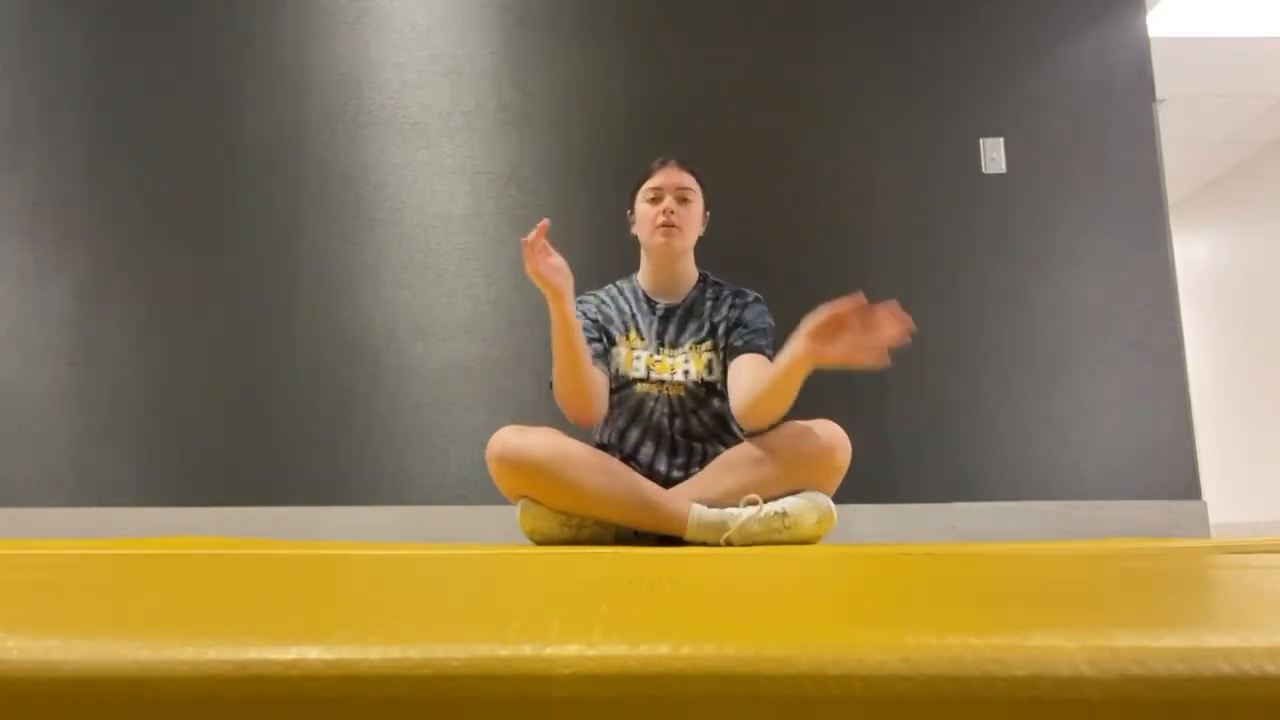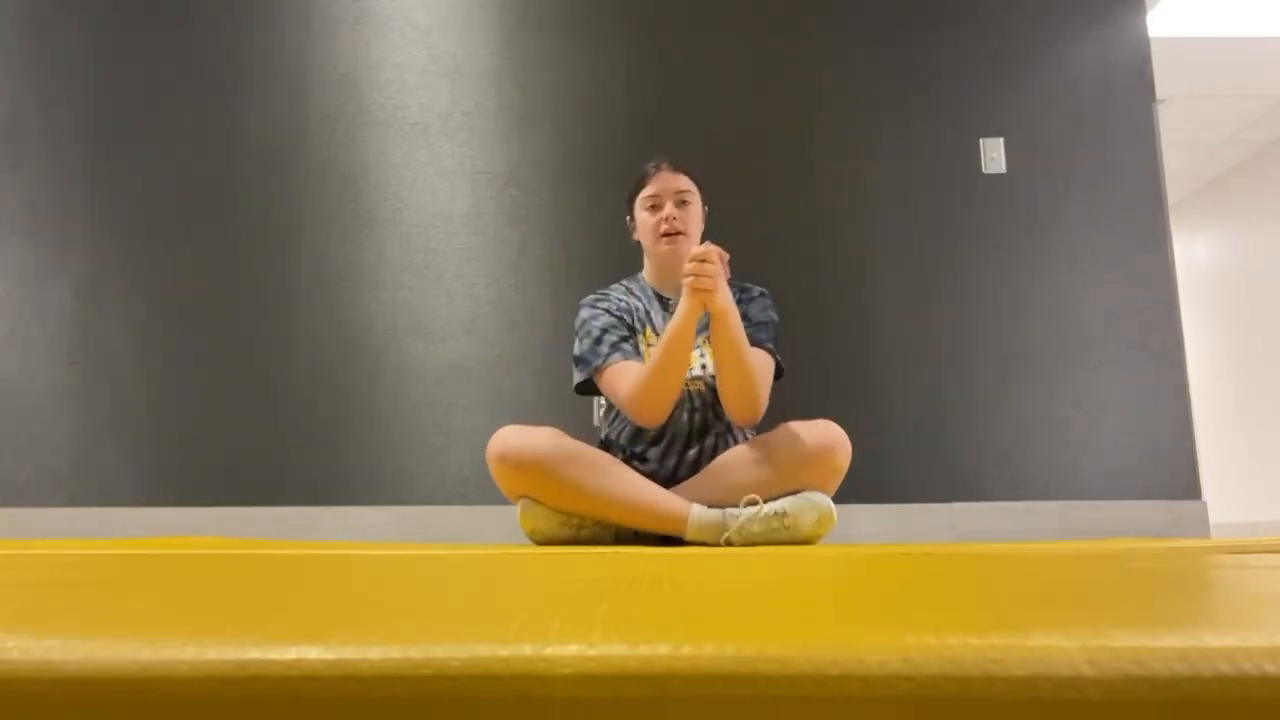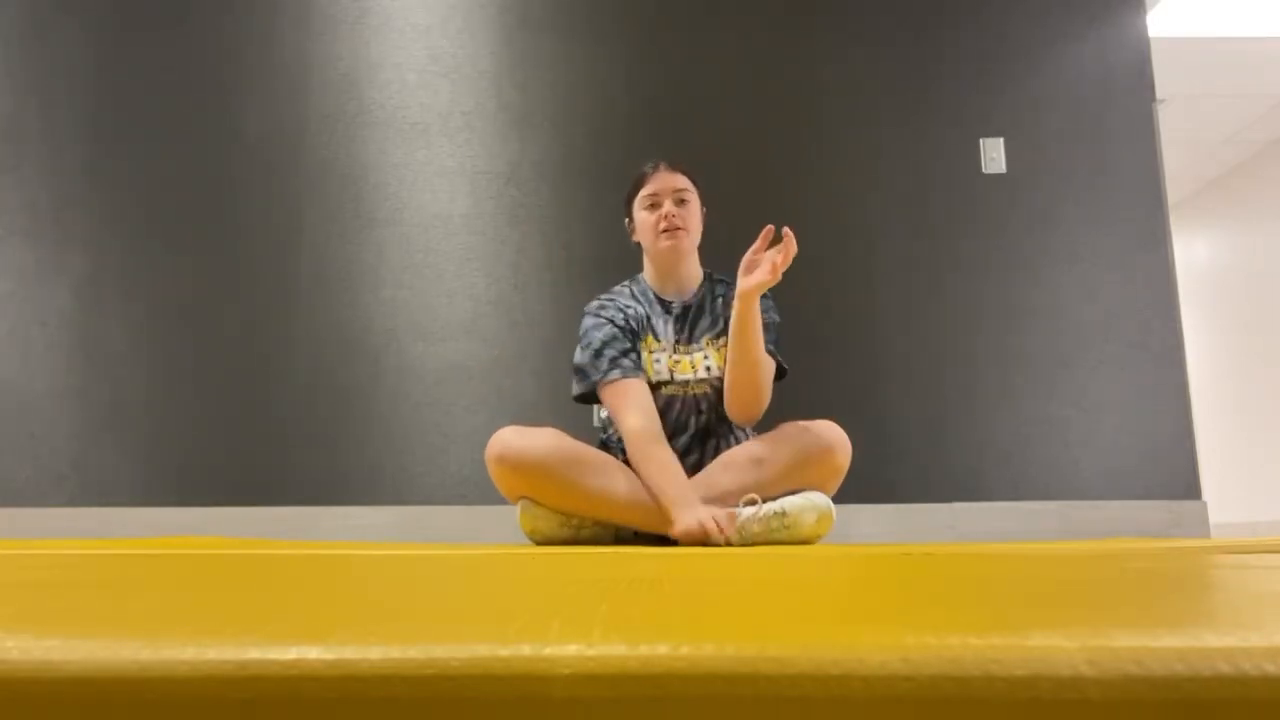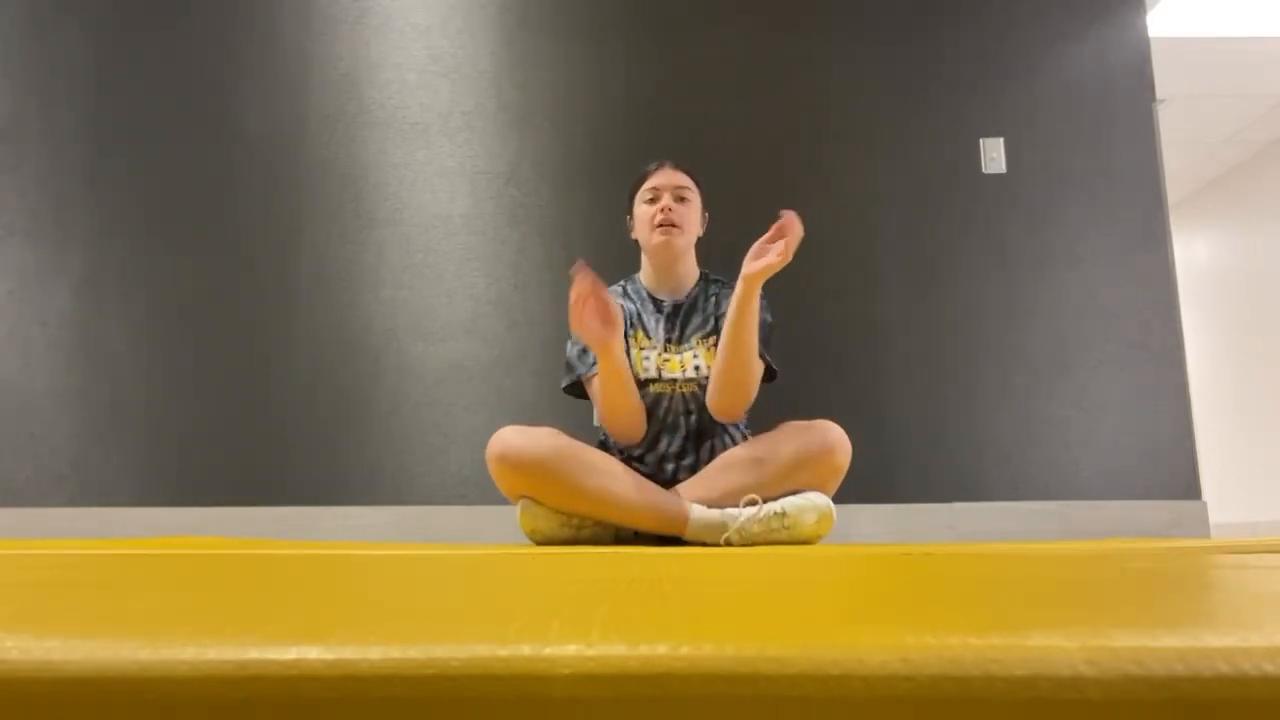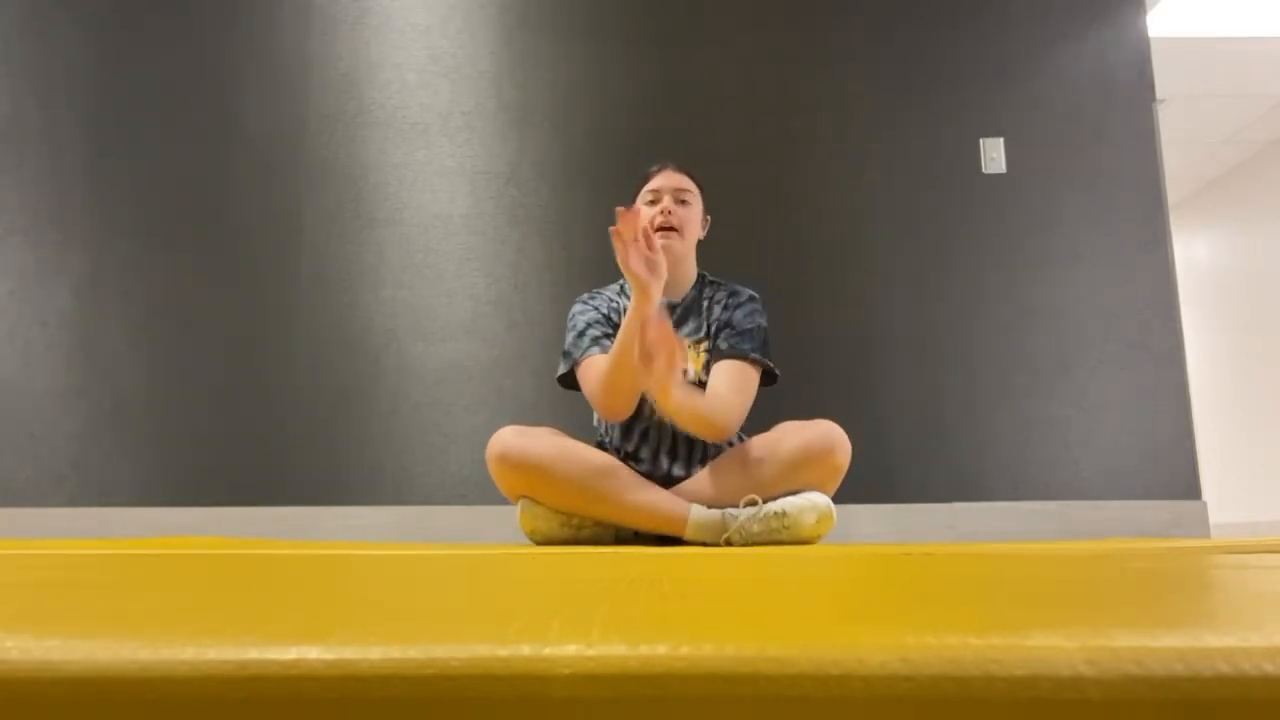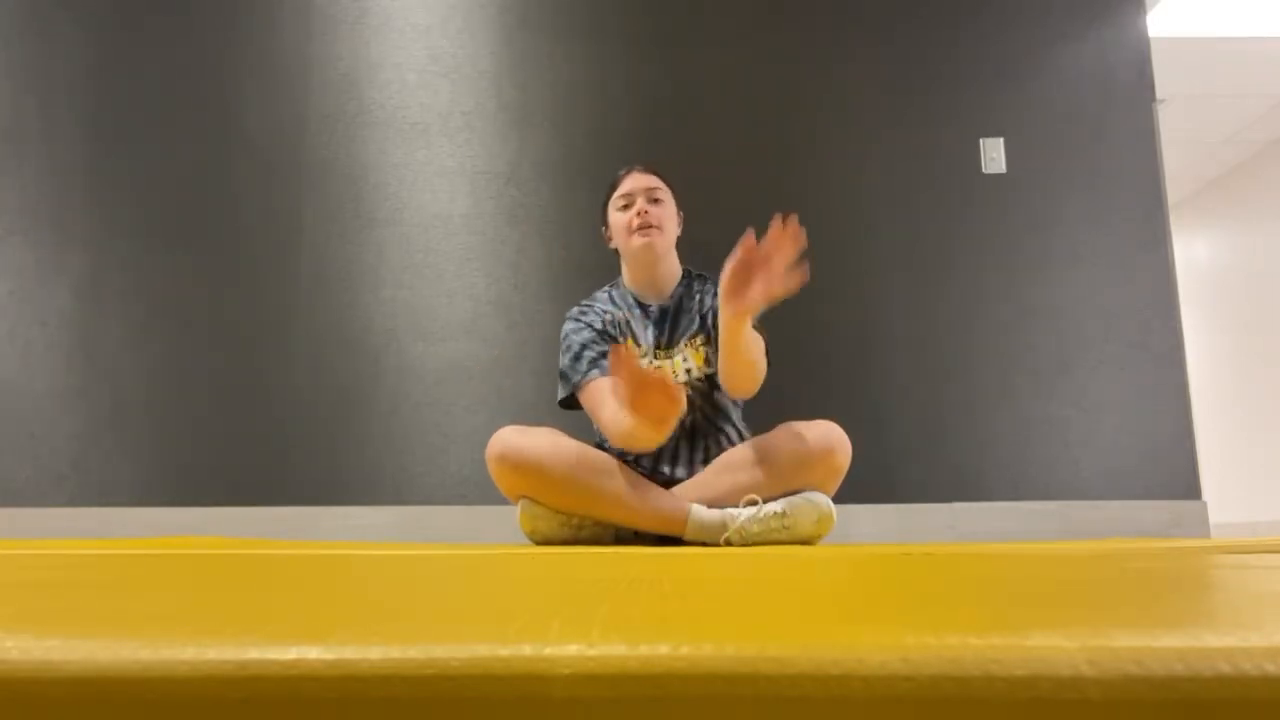
dt=0.4s
person 1, frame 1
left shoulder: (739, 308)
right shoulder: (597, 309)
left elbow: (752, 409)
right elbow: (584, 411)
left wrist: (801, 355)
right wrist: (560, 302)
right hip: (621, 487)
left knee: (827, 442)
right knee: (510, 447)
left ankle: (601, 521)
right ankle: (720, 525)
person 1, frame 2
left shoulder: (747, 302)
right shoulder: (603, 309)
left elbow: (747, 411)
right elbow: (646, 410)
left wrist: (720, 304)
right wrist: (689, 306)
right hip: (624, 485)
left knee: (828, 442)
right knee: (510, 447)
left ankle: (614, 521)
right ankle: (721, 524)
person 1, frame 3
left shoulder: (746, 305)
right shoulder: (607, 315)
left elbow: (747, 412)
right elbow: (636, 423)
left wrist: (747, 297)
right wrist: (686, 508)
right hip: (631, 485)
left knee: (828, 443)
right knee: (508, 448)
left ankle: (611, 521)
right ankle: (740, 522)
person 1, frame 4
left shoulder: (735, 302)
right shoulder: (600, 311)
left elbow: (728, 408)
right elbow: (627, 429)
left wrist: (750, 283)
right wrist: (609, 349)
right hip: (629, 489)
left knee: (827, 443)
right knee: (509, 448)
left ankle: (612, 521)
right ankle: (721, 524)
person 1, frame 5
left shoulder: (737, 307)
right shoulder: (595, 309)
left elbow: (723, 421)
right elbow: (612, 405)
left wrist: (668, 392)
right wrist: (644, 296)
right hip: (624, 486)
left knee: (827, 442)
right knee: (508, 447)
left ankle: (608, 522)
right ankle: (721, 523)
person 1, frame 6
left shoulder: (719, 300)
right shoulder: (586, 322)
left elbow: (744, 382)
right elbow: (617, 426)
left wrist: (736, 314)
right wrist: (648, 425)
right hip: (629, 491)
left knee: (827, 442)
right knee: (509, 447)
left ankle: (599, 523)
right ankle: (725, 526)
